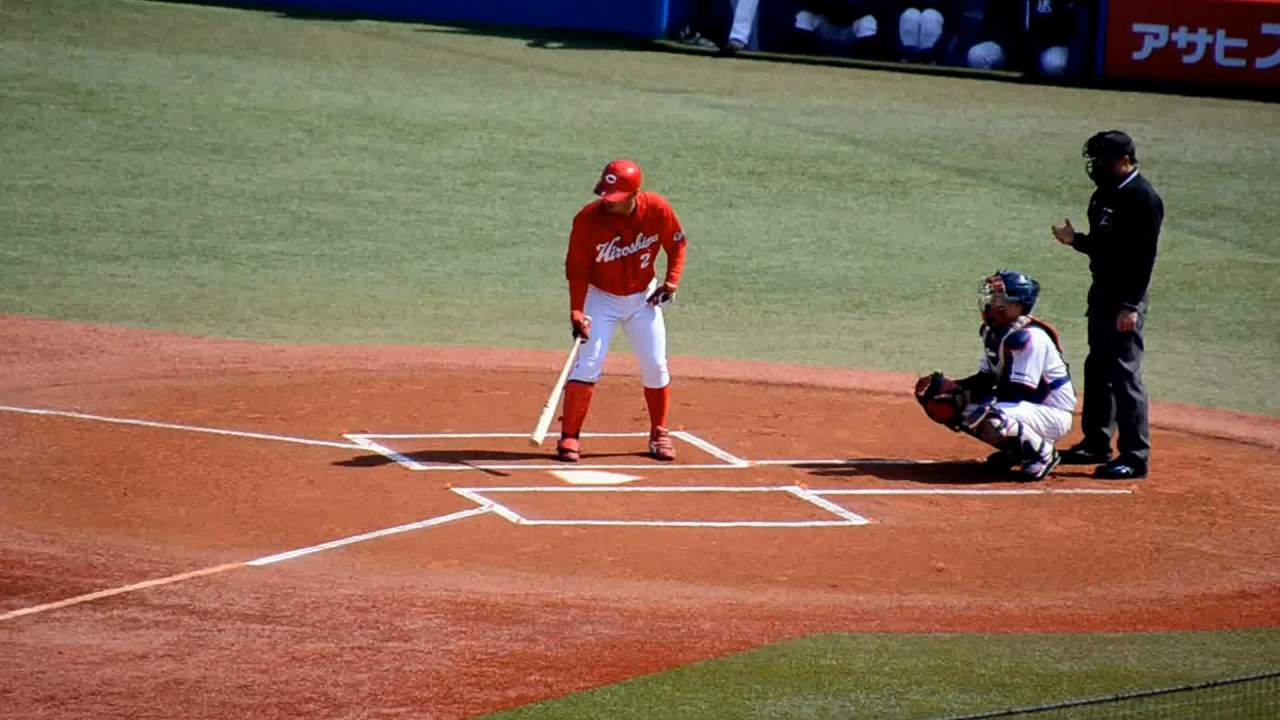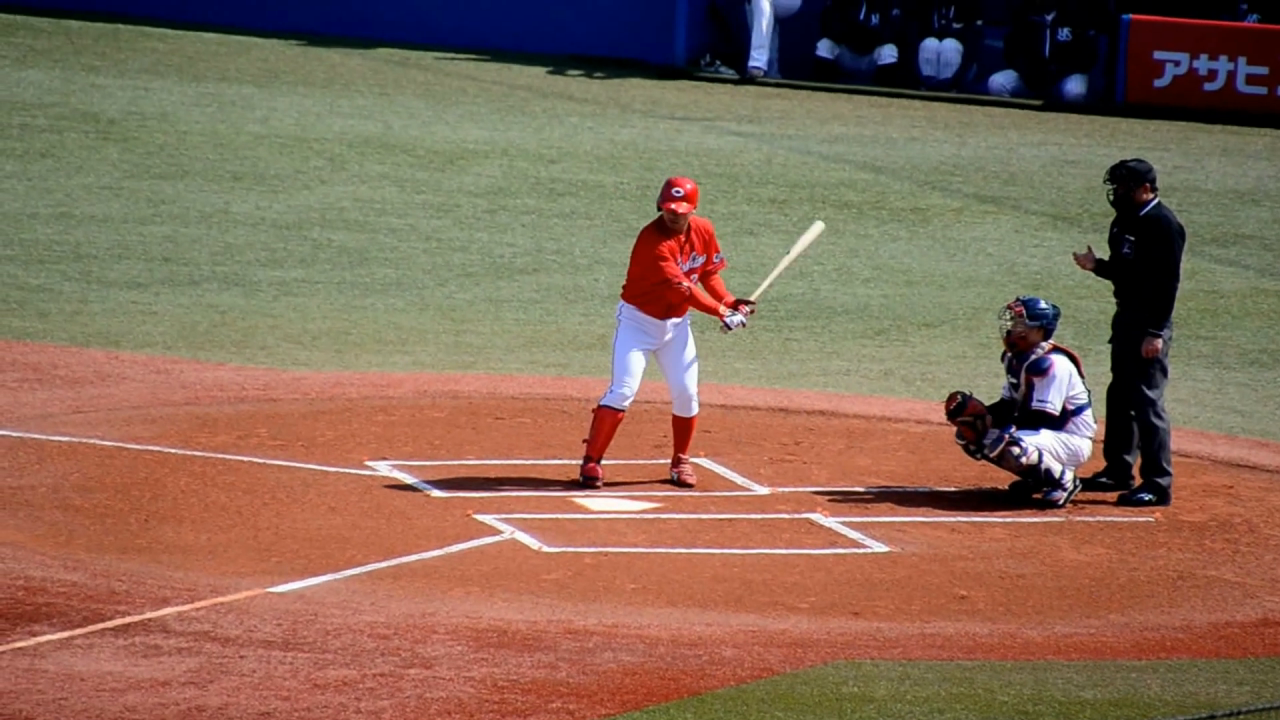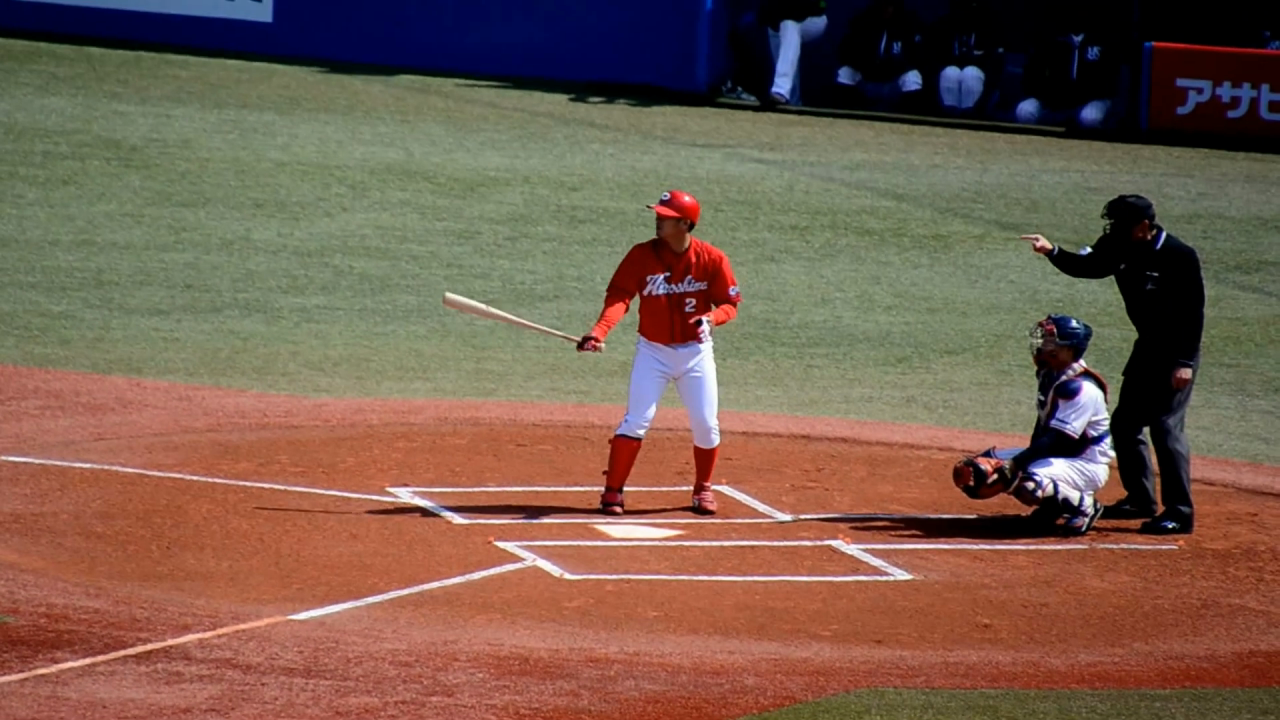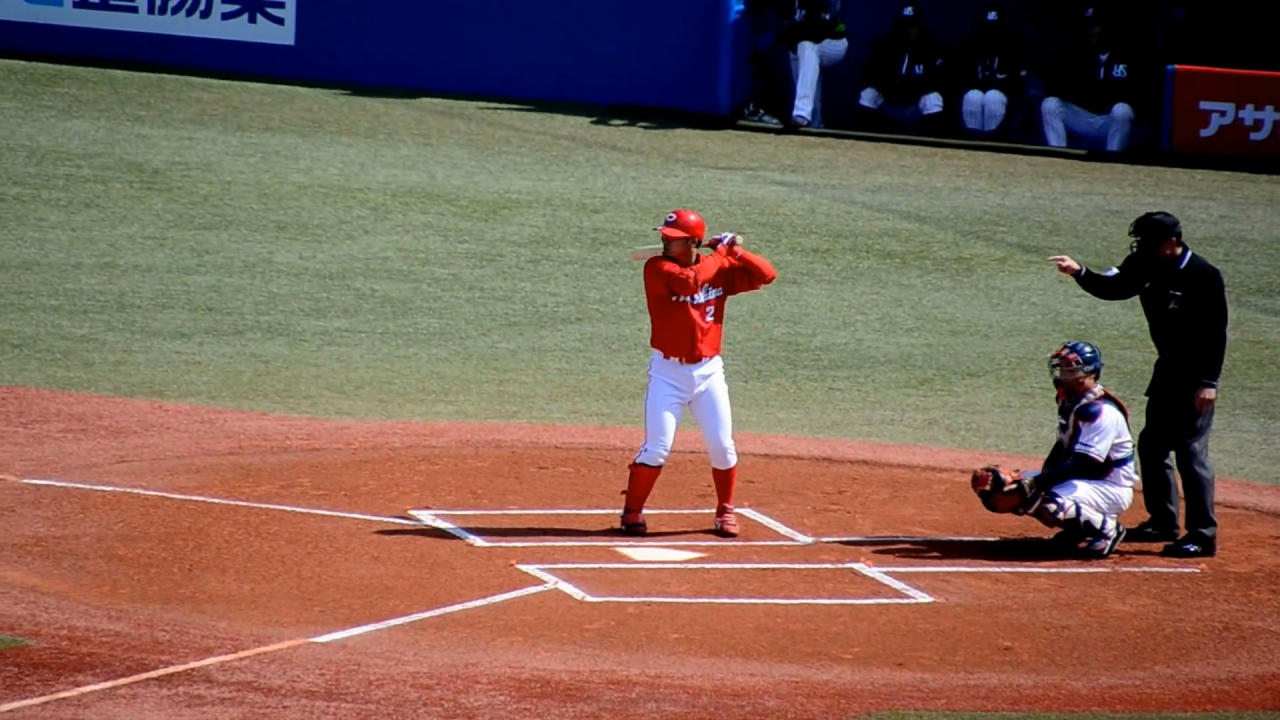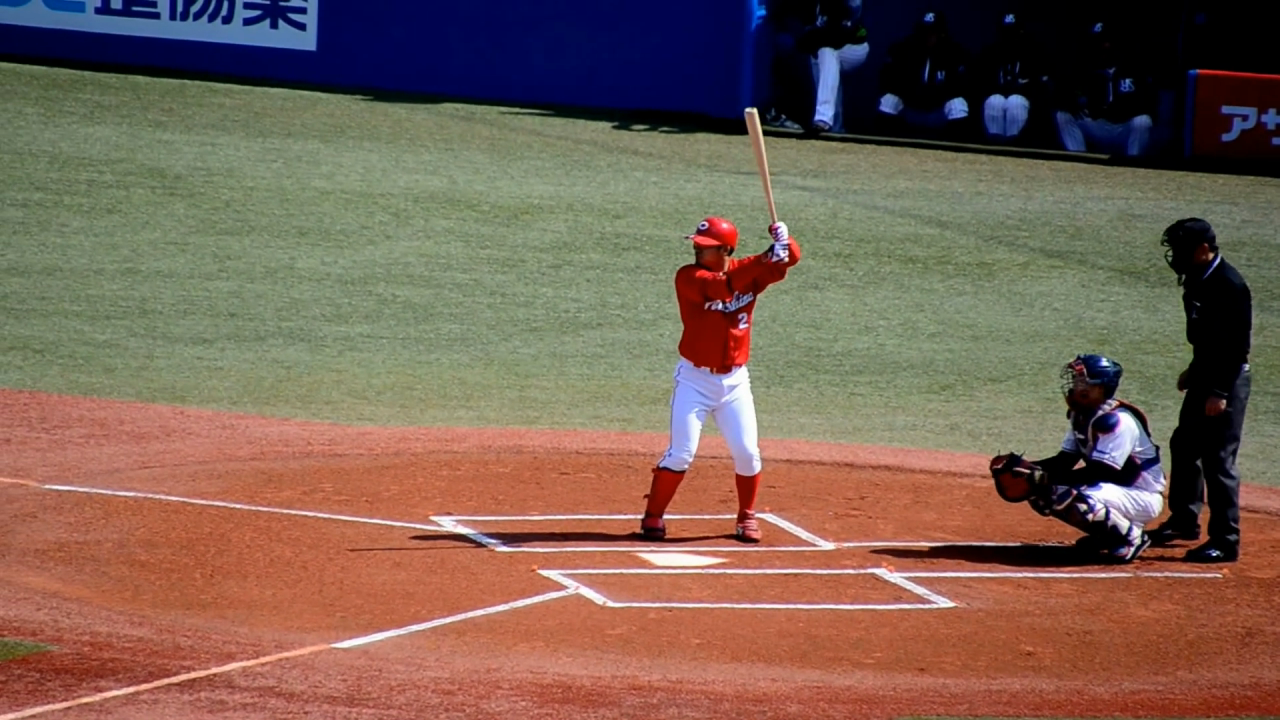
dt=1s
person 1, frame 1
left shoulder: (1141, 198)
right shoulder: (1105, 193)
left elbow: (1144, 256)
left wrist: (1130, 306)
right wrist: (1075, 239)
left hip: (1124, 296)
right hip: (1100, 290)
left knee: (1123, 373)
right knee: (1097, 369)
left ankle: (1134, 457)
right ankle: (1096, 443)
person 1, frame 2
left shoulder: (1163, 225)
right shoulder: (1124, 219)
left elbow: (1168, 283)
left wrist: (1155, 332)
right wrist: (1097, 265)
left hip: (1149, 323)
right hip: (1125, 317)
left knee: (1147, 401)
right knee: (1119, 396)
left ankle: (1157, 484)
right ankle: (1118, 470)
person 1, frame 3
left shoulder: (1179, 256)
right shoulder: (1119, 248)
left elbow: (1194, 312)
right elbow: (1086, 265)
left wrist: (1185, 362)
right wrist: (1052, 251)
left hip: (1176, 353)
right hip: (1146, 347)
left knee: (1165, 425)
right knee: (1124, 423)
left ankle: (1180, 512)
right ankle: (1140, 499)
person 1, frame 4
left shoulder: (1204, 276)
right shoulder: (1144, 268)
left elbow: (1217, 332)
right elbow: (1108, 287)
left wrist: (1209, 382)
right wrist: (1079, 273)
left hip: (1195, 375)
right hip: (1167, 369)
left knee: (1190, 450)
right knee: (1152, 446)
left ankle: (1203, 535)
right ankle: (1163, 522)
person 1, frame 5
left shoulder: (1229, 285)
right shoulder: (1196, 279)
left elbow: (1238, 344)
left wrist: (1220, 391)
left hip: (1227, 381)
right hip: (1204, 376)
left knee: (1218, 458)
right knee: (1184, 446)
left ankle: (1225, 541)
right ankle: (1184, 520)
person 2, frame 1
left shoulder: (657, 208)
right shoulder: (587, 219)
left elbow: (677, 245)
right elbow: (579, 270)
left wrist: (671, 282)
right wrist: (577, 312)
left hip: (644, 297)
right hip: (601, 298)
left knee: (656, 365)
right knee: (588, 366)
left ankle: (659, 434)
right ankle: (569, 436)
person 2, frame 2
left shoulder: (704, 231)
right shoulder: (652, 241)
left elbow: (709, 272)
right elbow: (679, 288)
left wrist: (730, 300)
right wrist: (722, 313)
left hip: (676, 323)
right hip: (637, 319)
left knee: (686, 394)
right knee: (623, 391)
left ankle: (680, 461)
right ankle: (591, 461)
person 2, frame 3
left shoulder: (712, 258)
right shoulder: (641, 255)
left elbow: (728, 304)
right elbow: (619, 297)
left wrist: (710, 319)
right wrist: (599, 331)
left hip: (696, 352)
right hip: (653, 351)
left knee: (706, 426)
right knee: (636, 422)
left ankle: (703, 488)
right ankle: (613, 491)
person 2, frame 4
left shoulder: (721, 269)
right shoulder: (656, 268)
left elbow: (767, 274)
right elbow: (687, 282)
left wrist: (731, 249)
right wrist: (717, 251)
left hip: (709, 371)
right hip: (668, 371)
left knee: (722, 446)
right knee: (657, 447)
left ankle: (725, 511)
right ankle: (632, 511)
person 2, frame 5
left shoulder: (748, 270)
right shoulder: (688, 276)
left elbow: (791, 258)
right elbow: (722, 287)
left wrist: (782, 237)
right wrist: (764, 259)
left hip: (735, 379)
right hip: (695, 378)
left knee: (747, 453)
right knee: (680, 453)
left ankle: (746, 517)
right ankle: (653, 515)
person 3, frame 1
left shoulder: (1029, 337)
right shoulder: (993, 332)
left elbow: (1018, 393)
right elbow: (985, 380)
left wrist: (967, 397)
right wrist: (952, 387)
left hip: (1051, 414)
right hip: (1019, 406)
left knee: (992, 419)
right knee: (953, 407)
left ankle: (1042, 452)
right ankle: (1016, 450)
person 3, frame 2
left shoulder: (1051, 364)
right shoulder: (1015, 358)
left elbow: (1041, 420)
right elbow: (1007, 406)
left wrist: (990, 421)
left hip: (1071, 440)
right hip: (1042, 434)
left knee: (1012, 448)
right knee: (969, 435)
left ankle: (1064, 480)
right ankle: (1036, 477)
person 3, frame 3
left shoulder: (1080, 387)
right shoulder: (1049, 375)
left elbow: (1056, 440)
left wrist: (1014, 464)
right wrist: (1029, 458)
left hip: (1085, 465)
right hip: (1053, 455)
left knee: (1028, 482)
left ankle: (1083, 505)
right ankle: (1054, 503)
person 3, frame 4
left shoulder: (1100, 411)
right shoulder: (1069, 401)
left elbow: (1080, 465)
right elbow: (1062, 449)
left wrist: (1034, 483)
left hip: (1110, 488)
right hip: (1079, 479)
left knee: (1048, 502)
left ankle: (1105, 528)
right ankle: (1082, 526)
person 3, frame 5
left shoulder: (1117, 420)
right shoulder: (1081, 414)
left elbow: (1097, 473)
right elbow: (1064, 461)
left wrist: (1044, 476)
left hip: (1142, 497)
right hip: (1113, 487)
left knee: (1078, 501)
right knee: (1039, 491)
left ankle: (1132, 536)
right ankle: (1107, 533)
